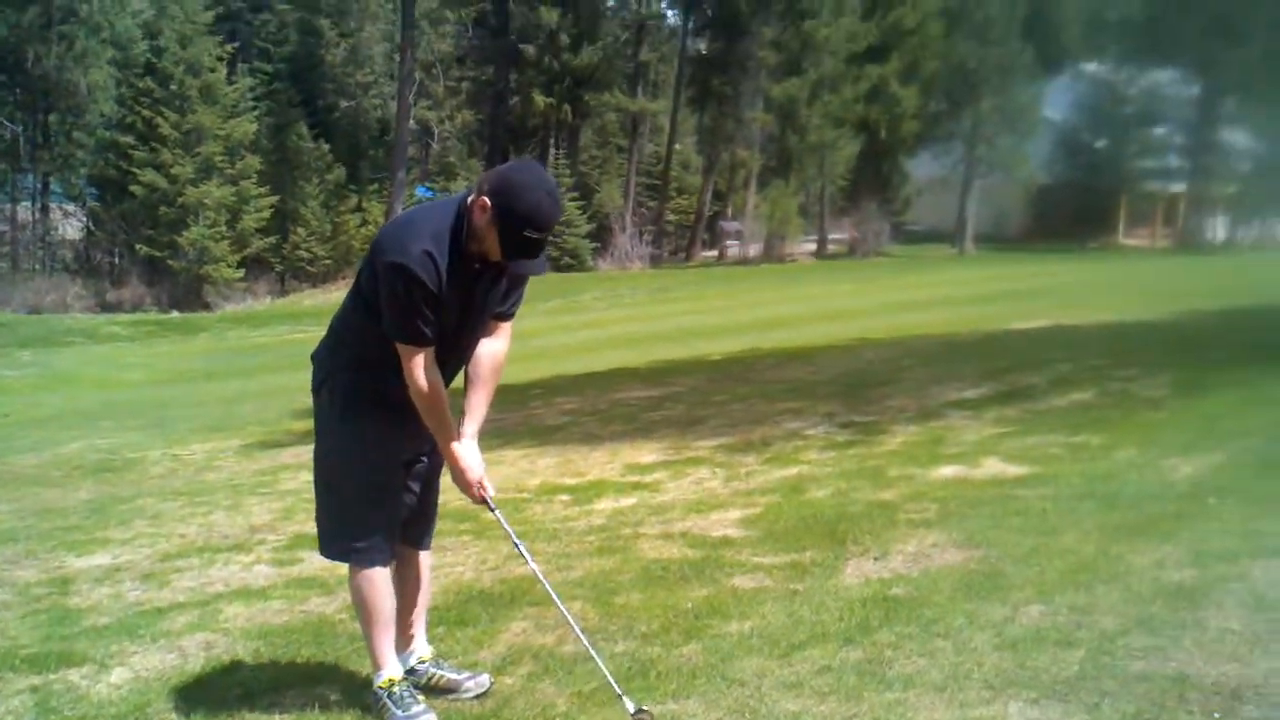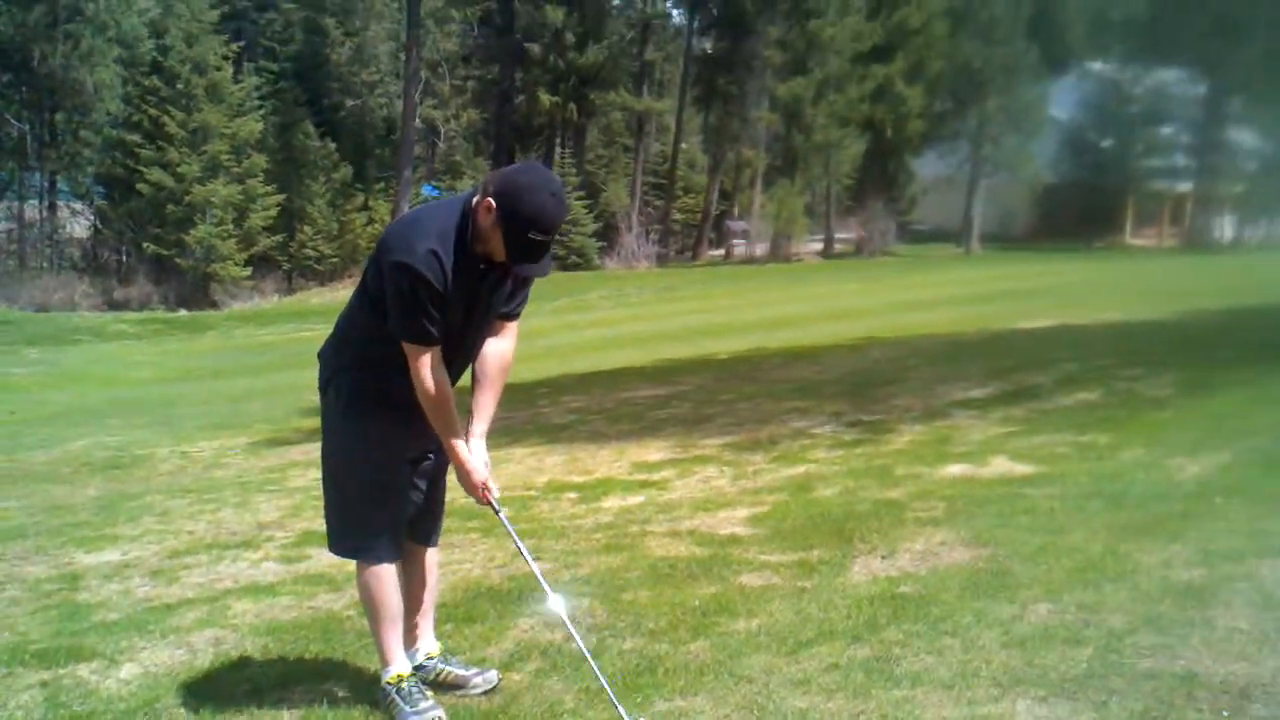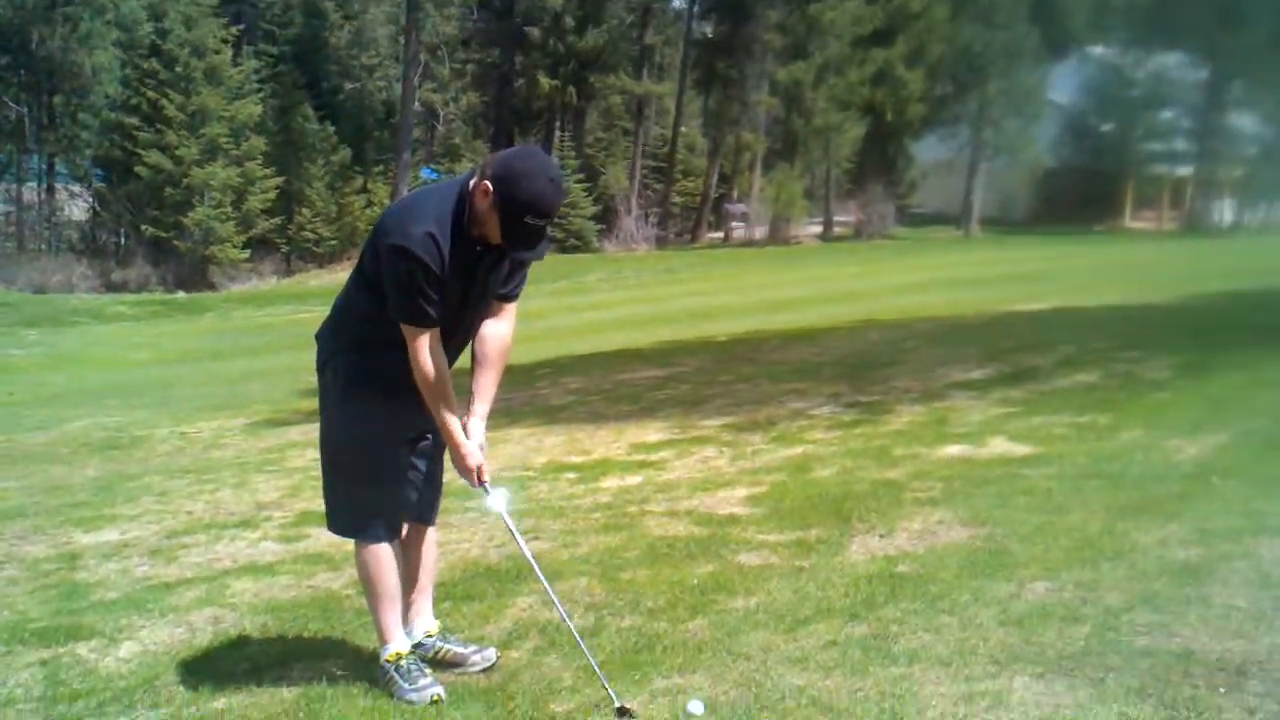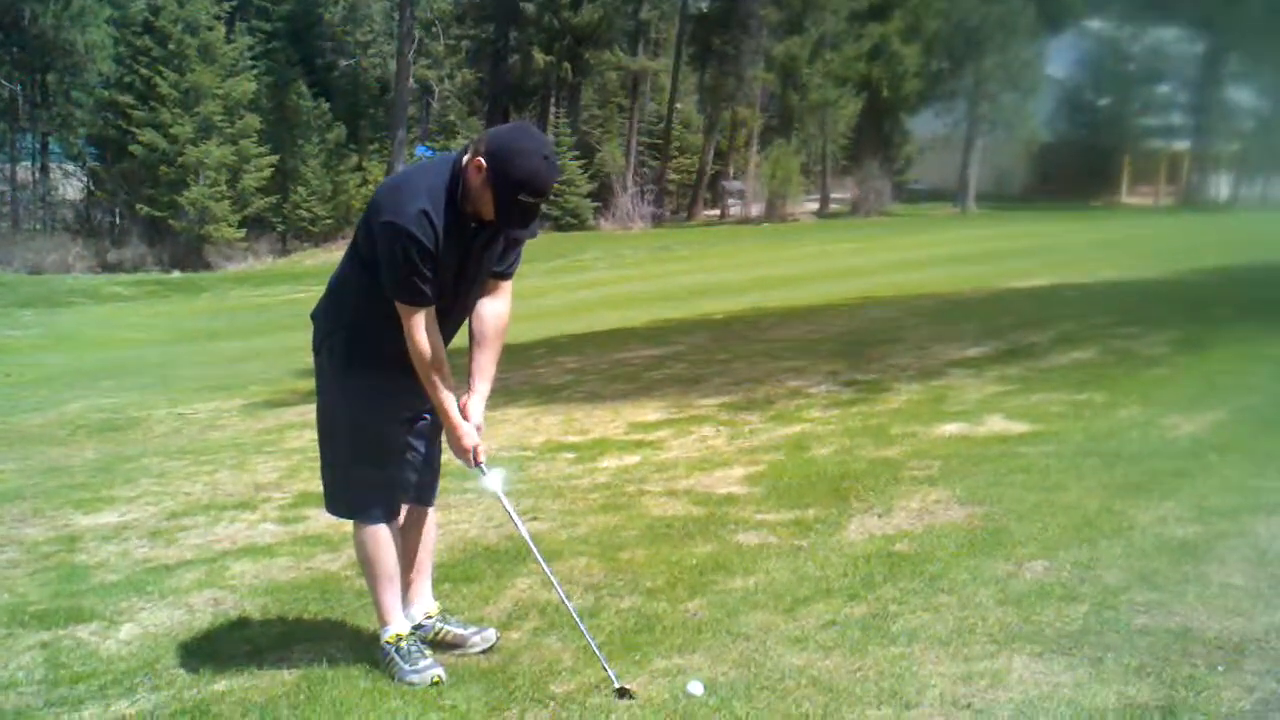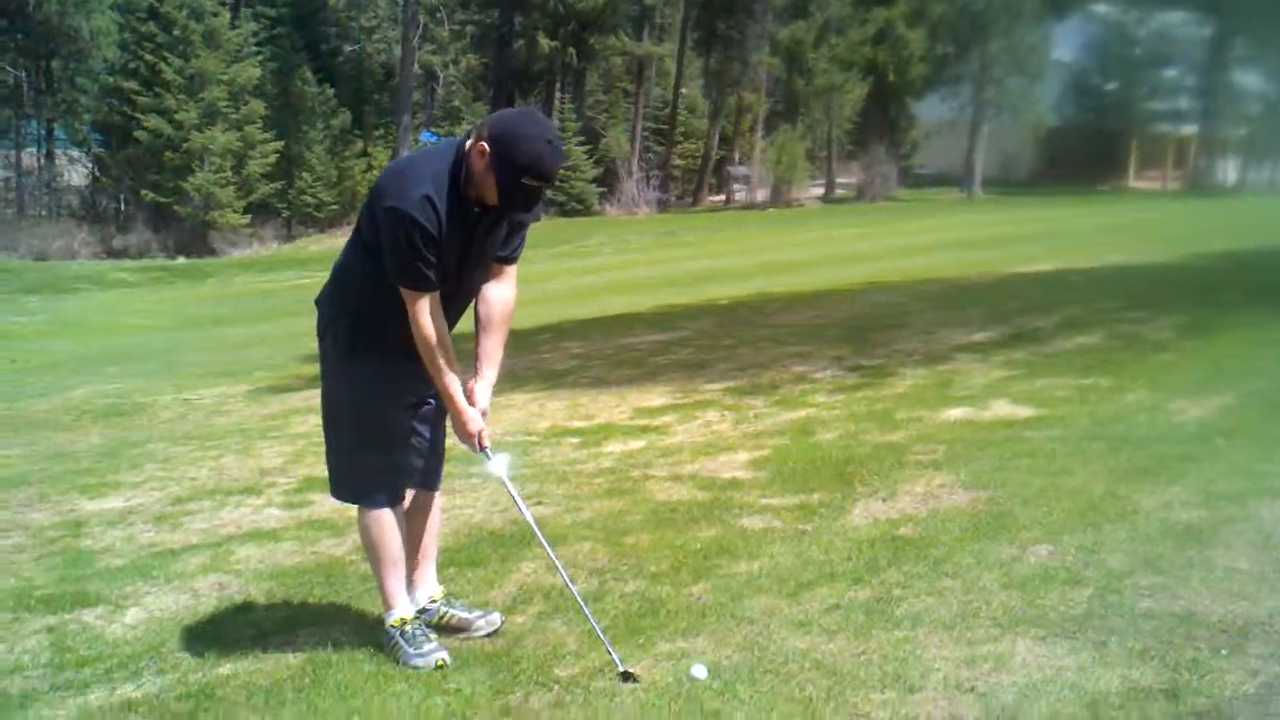
dt=0.1s
person 1, frame 1
left shoulder: (512, 243)
right shoulder: (414, 251)
left elbow: (494, 336)
right elbow: (417, 367)
left wrist: (469, 434)
right wrist: (454, 453)
left hip: (421, 399)
right hip: (359, 398)
left knee: (415, 532)
right knee: (371, 536)
left ankle: (416, 656)
person 1, frame 2
left shoulder: (518, 241)
right shoulder: (420, 250)
left elbow: (500, 334)
right elbow: (423, 365)
left wrist: (477, 434)
right wrist: (459, 454)
left hip: (426, 396)
right hip: (366, 395)
left knee: (422, 525)
right knee: (379, 534)
left ankle: (423, 652)
right ankle: (396, 673)
person 1, frame 3
left shoulder: (515, 224)
right shoulder: (417, 233)
left elbow: (499, 316)
right elbow: (422, 346)
left wrist: (478, 417)
right wrist: (455, 437)
left hip: (424, 378)
right hip: (363, 376)
left knee: (420, 506)
right knee: (377, 514)
left ankle: (421, 630)
right ankle: (395, 652)
person 1, frame 4
left shoulder: (510, 200)
right shoulder: (410, 210)
left elbow: (494, 295)
right elbow: (417, 325)
left wrist: (477, 394)
right wrist: (451, 416)
left hip: (421, 356)
right hip: (360, 355)
left knee: (418, 486)
right knee: (375, 494)
left ankle: (422, 612)
right ankle: (394, 633)
person 1, frame 5
left shoulder: (513, 186)
right shoulder: (413, 196)
left elbow: (499, 280)
right elbow: (421, 311)
left wrist: (485, 379)
right wrist: (456, 401)
left hip: (425, 341)
right hip: (363, 341)
left knee: (423, 471)
right knee: (380, 479)
left ankle: (426, 596)
right ankle: (399, 617)
